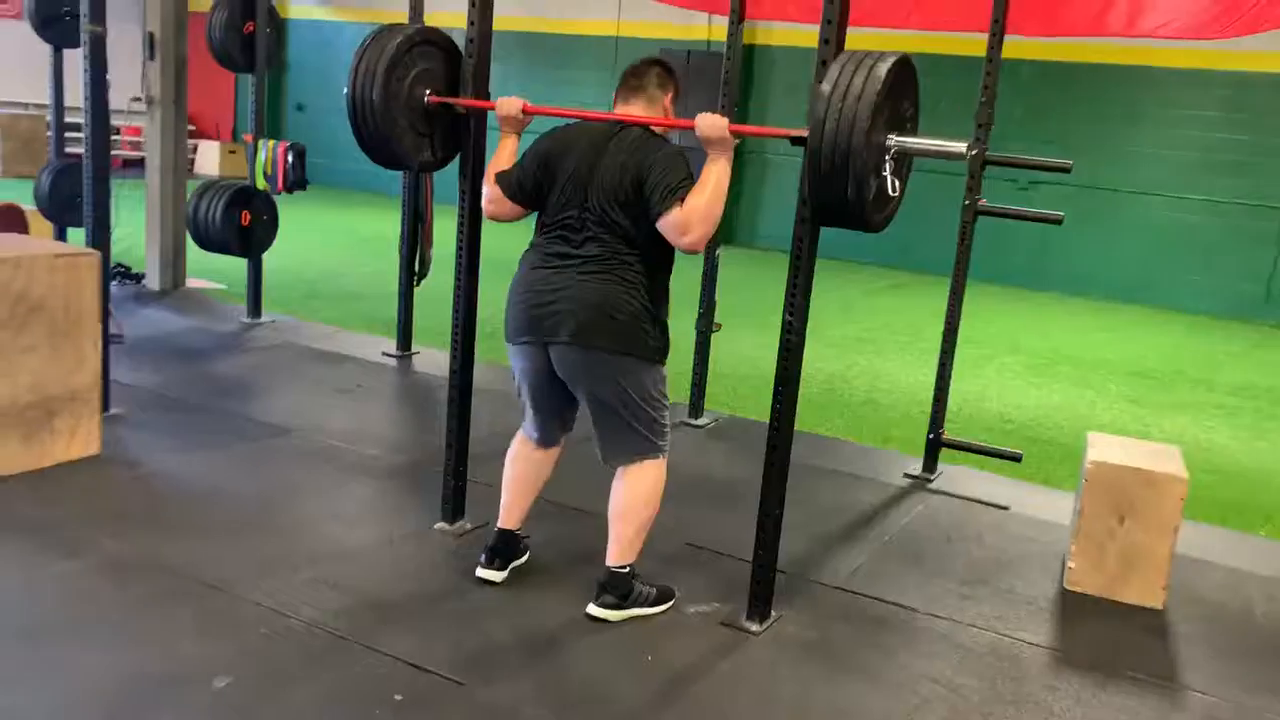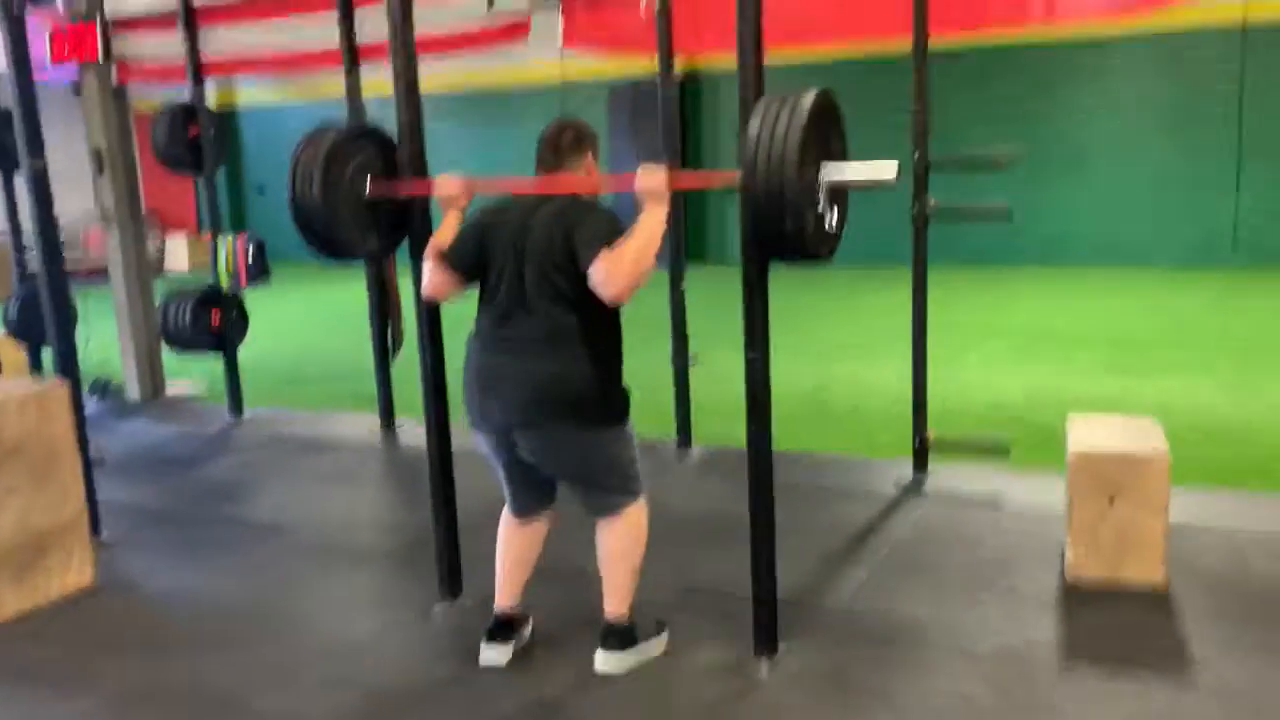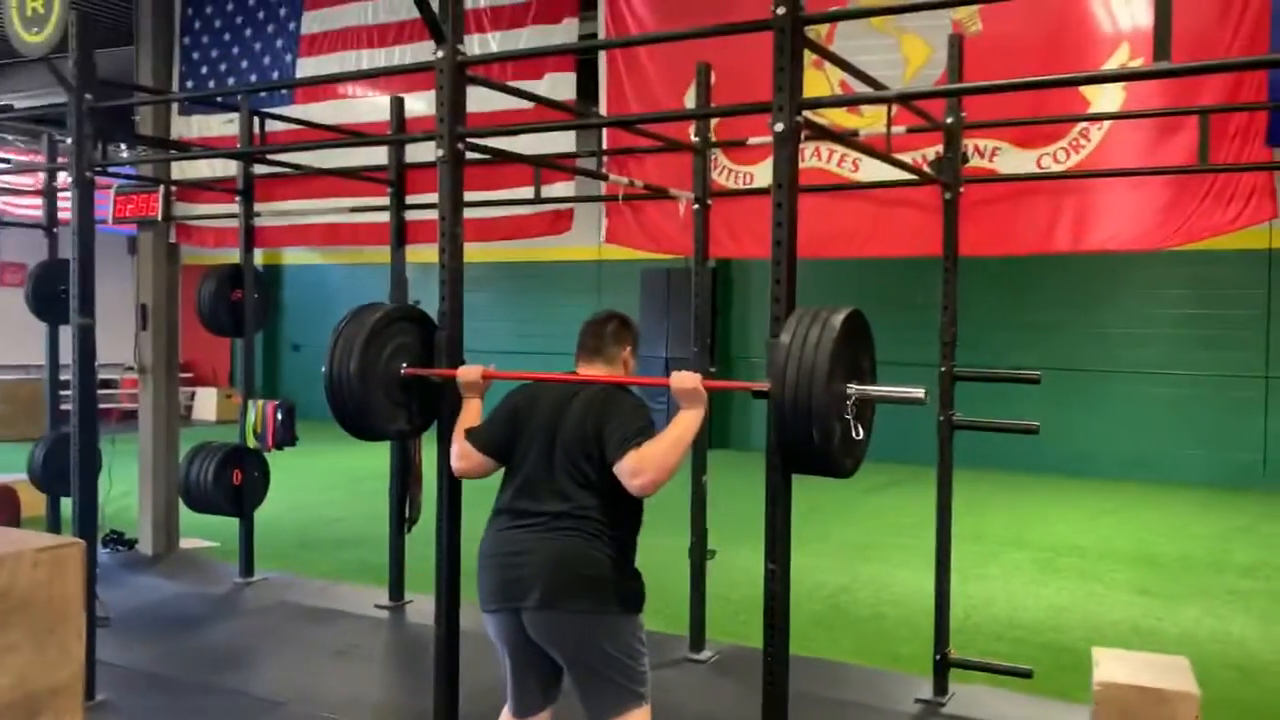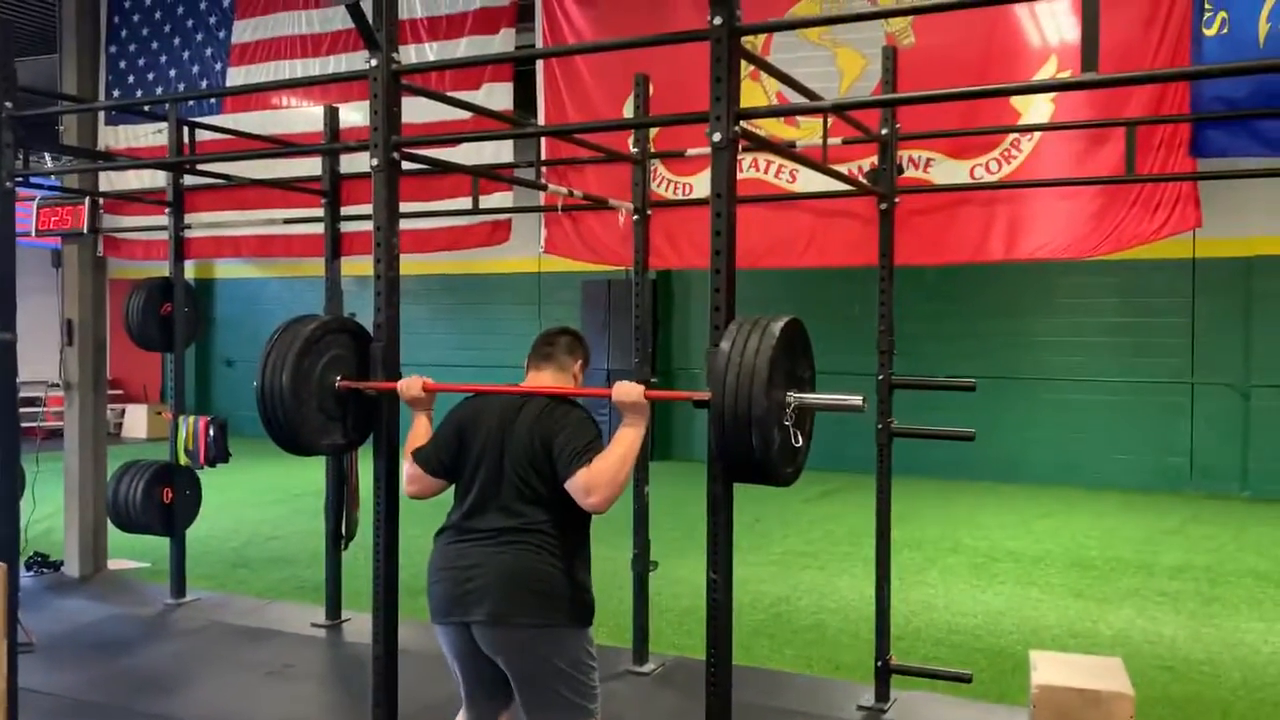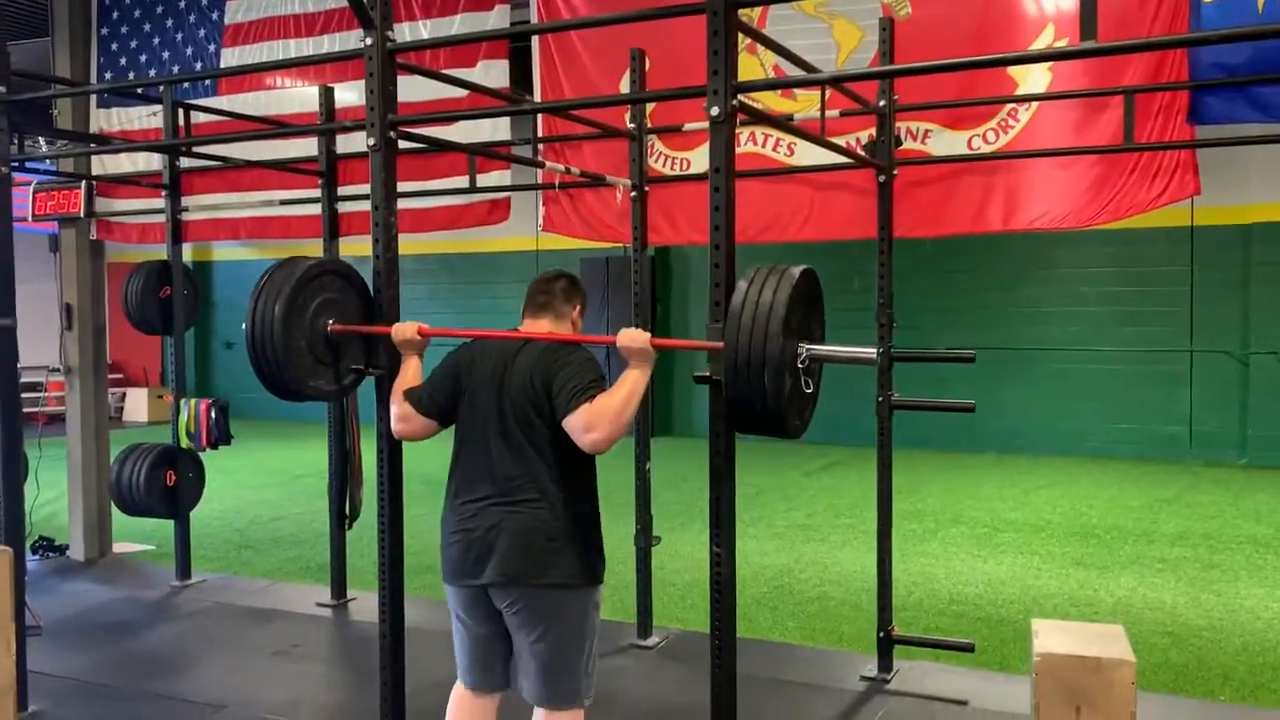
dt=1s
person 1, frame 1
left shoulder: (559, 140)
right shoulder: (659, 155)
left elbow: (494, 203)
right elbow: (690, 232)
left wrist: (509, 133)
right wrist: (719, 155)
left hip: (532, 309)
right hip: (609, 323)
left knee: (540, 430)
right knee: (642, 451)
left ankle: (501, 547)
right ankle: (617, 584)
person 1, frame 2
left shoulder: (492, 217)
right shoulder: (588, 216)
left elbow: (433, 283)
right elbow: (616, 282)
left wrist: (452, 212)
right wrist: (654, 209)
left hip: (492, 390)
right hip: (566, 396)
left knee: (525, 505)
right knee: (622, 500)
left ankle: (502, 624)
right ankle: (618, 633)
person 1, frame 3
left shoulder: (525, 398)
right shoulder: (620, 406)
left elbow: (464, 461)
right elbow: (641, 476)
left wrist: (472, 397)
right wrist: (690, 410)
left hip: (503, 571)
right hip: (579, 579)
person 1, frame 4
left shoulder: (471, 411)
right shoulder: (567, 419)
left elbow: (416, 482)
right elbow: (595, 493)
left wrist: (421, 411)
right wrist: (633, 422)
left hip: (453, 585)
right hip: (529, 593)
person 1, frame 5
left shoulder: (469, 357)
right shoulder: (568, 360)
left elbow: (405, 422)
right elbow: (595, 432)
left wrist: (411, 354)
right wrist: (638, 367)
left hip: (469, 544)
right hip: (545, 552)
left knee: (476, 684)
